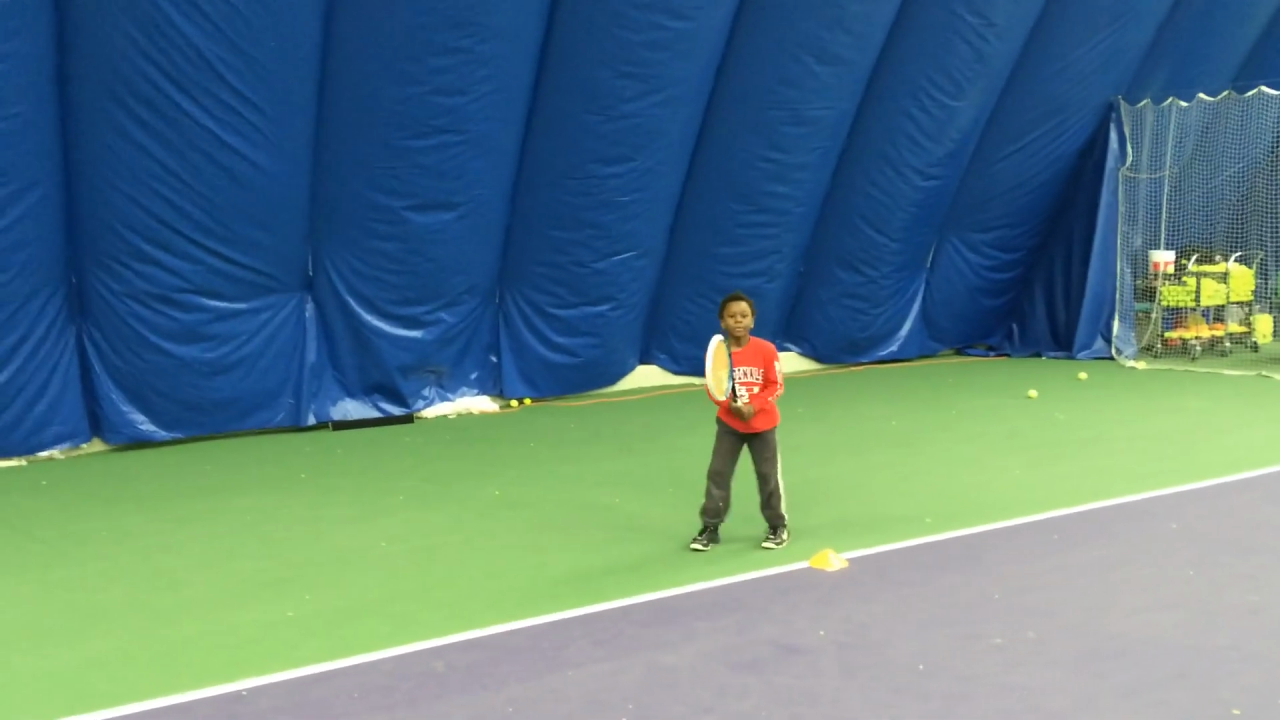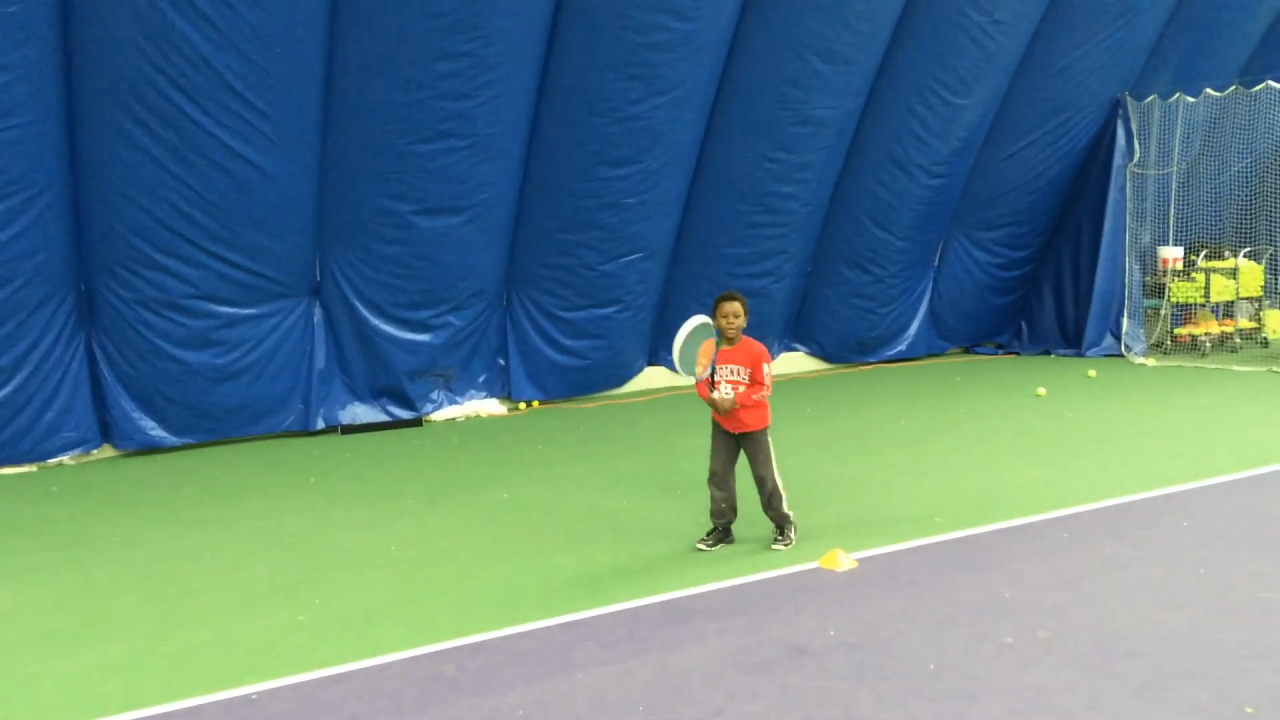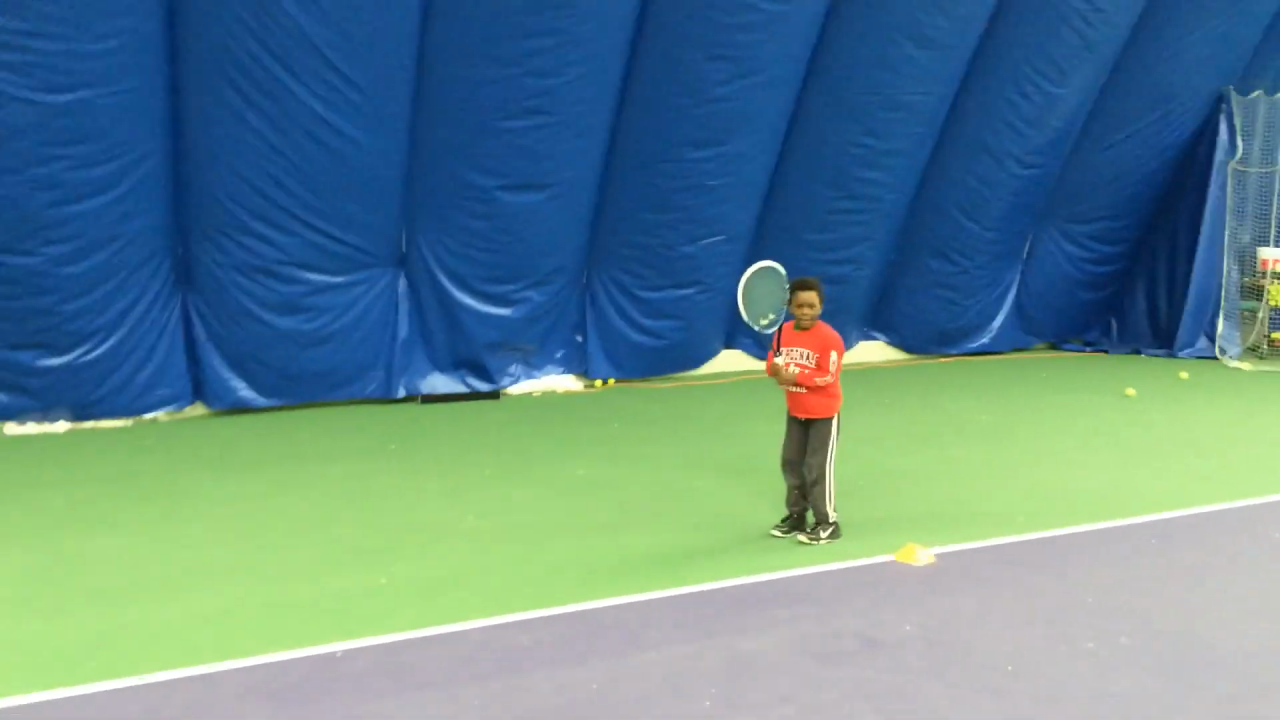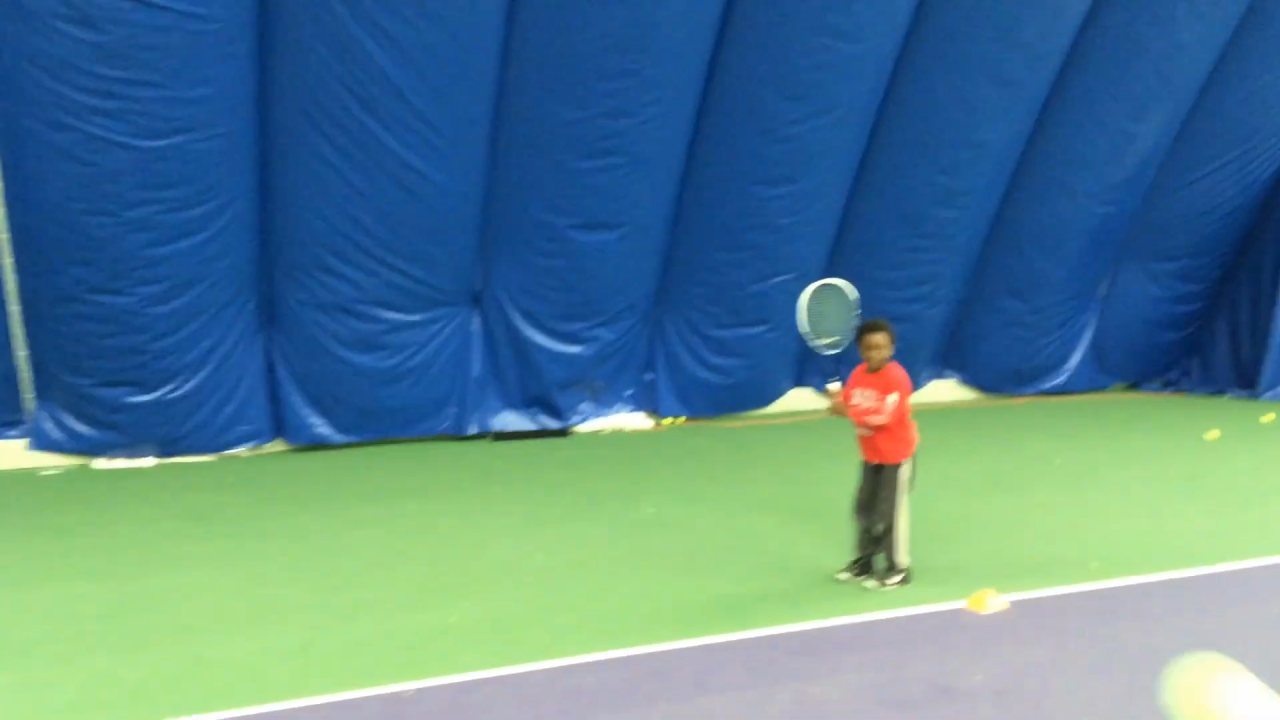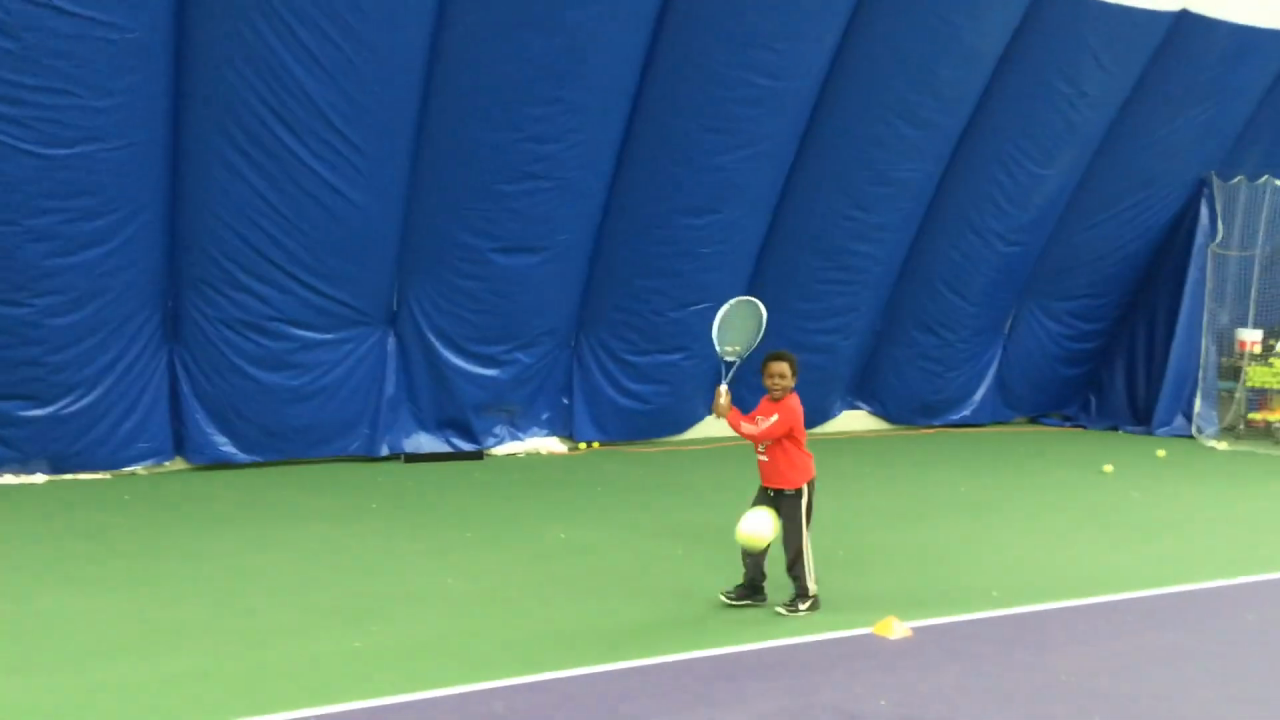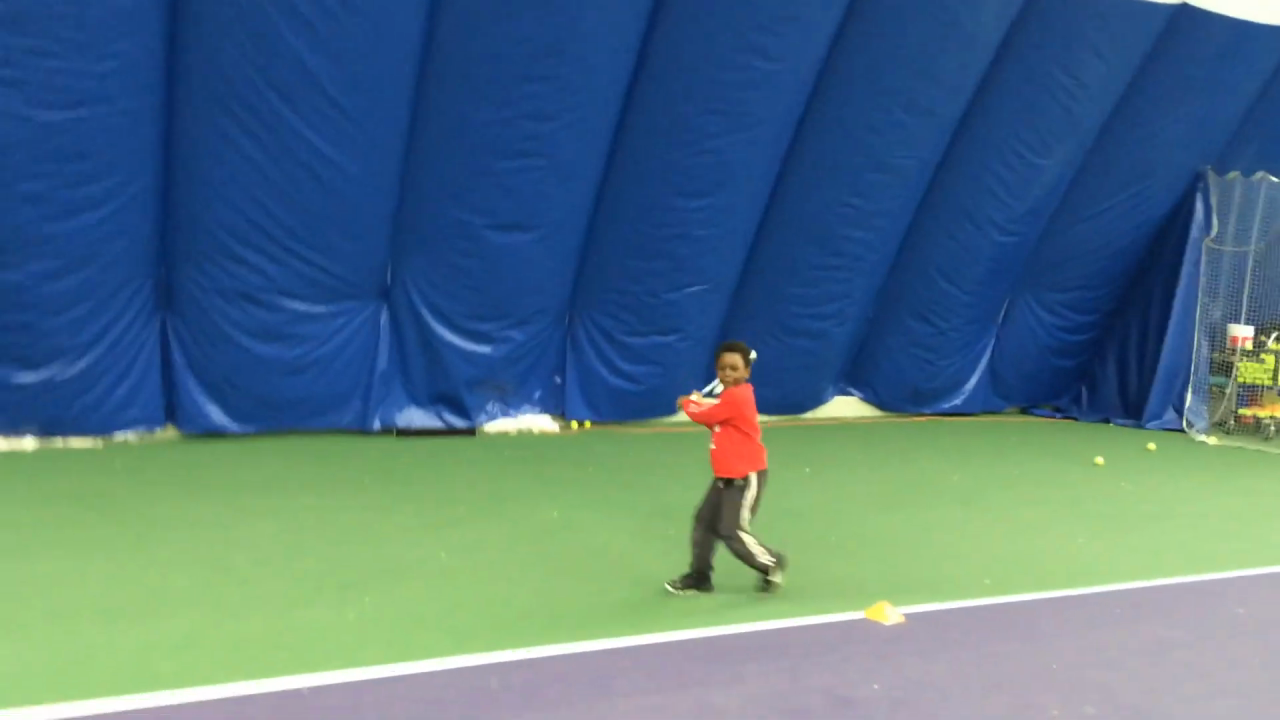
dt=0.3s
person 1, frame 1
left shoulder: (766, 350)
left elbow: (776, 386)
left wrist: (754, 406)
right wrist: (731, 404)
left hip: (762, 424)
right hip: (728, 424)
left knee: (768, 475)
right knee: (718, 473)
left ankle: (778, 526)
right ankle: (711, 527)
person 1, frame 2
left shoulder: (756, 350)
left elbow: (764, 388)
right elbow: (702, 383)
left wrist: (735, 402)
right wrist: (712, 399)
left hip: (754, 424)
right hip: (722, 424)
left knee: (765, 475)
right knee: (718, 475)
left ankle: (784, 525)
right ankle: (722, 528)
person 1, frame 3
left shoulder: (830, 338)
right shoulder: (785, 331)
left elbow: (828, 377)
right elbow: (774, 361)
left wrist: (795, 378)
right wrist: (775, 369)
left hip: (824, 413)
right hip: (796, 411)
left knee: (818, 466)
right knee: (791, 462)
left ankle: (827, 523)
right ankle: (796, 516)
person 1, frame 4
left shoulder: (896, 379)
right shoulder: (858, 374)
left elbow: (884, 417)
right elbow: (847, 401)
left wrist: (848, 412)
right wrist: (838, 400)
left hip: (896, 456)
right hip: (872, 455)
left knee: (890, 512)
right knee: (865, 506)
left ankle: (897, 568)
right ankle: (865, 560)
person 1, frame 5
left shoulder: (789, 408)
right shoulder: (766, 403)
left elbow: (757, 432)
right elbow: (750, 426)
left wrist: (726, 413)
right wrist: (728, 409)
left hip: (794, 486)
right hip: (770, 484)
left knee: (796, 541)
left ankle: (807, 596)
right ankle: (752, 588)
person 1, frame 6
left shoulder: (736, 397)
right shoulder: (731, 395)
left elbow: (703, 415)
right elbow: (713, 418)
left wrist: (686, 403)
right wrist: (696, 403)
left hip: (746, 476)
right hip: (726, 476)
left knee: (733, 530)
right knee: (704, 521)
left ankle: (770, 565)
right ankle: (699, 576)
